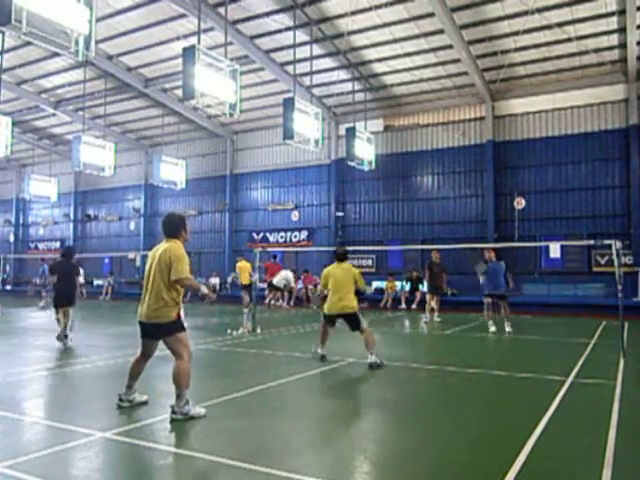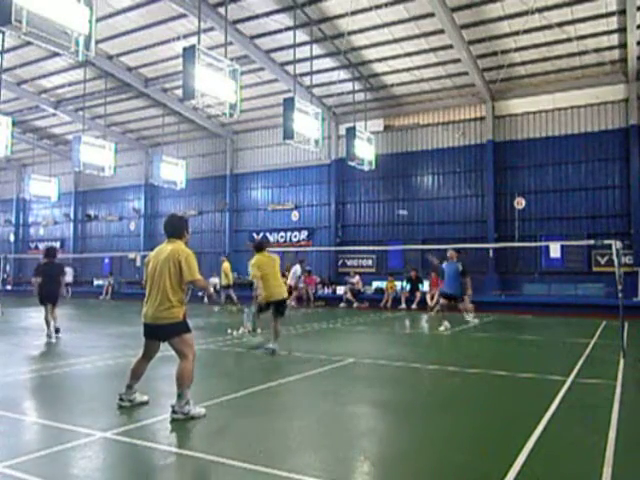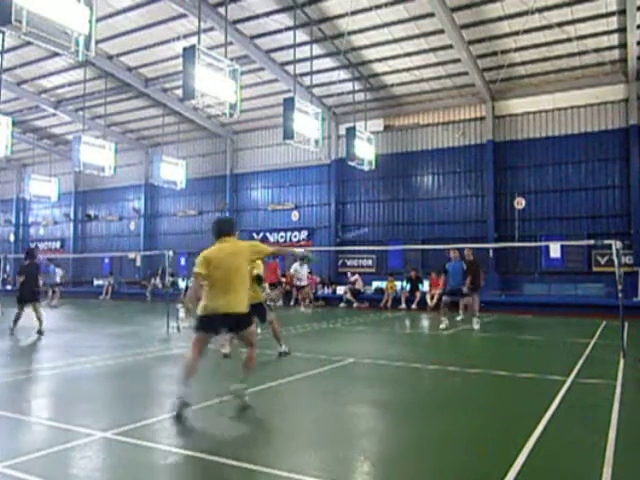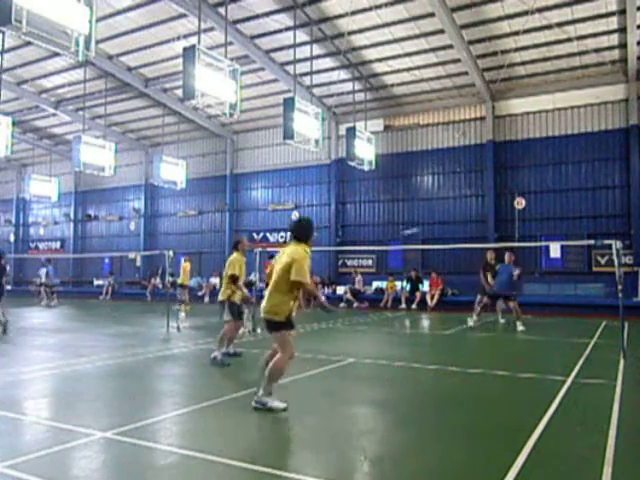
dt=0.7s
person 1, frame 1
left shoulder: (157, 249)
right shoulder: (176, 251)
right elbow: (183, 280)
right wrist: (202, 289)
left hip: (146, 313)
right hip: (166, 314)
left knee: (145, 355)
right knee: (183, 355)
left ankle: (127, 395)
right ankle: (181, 406)
person 1, frame 2
left shoulder: (155, 252)
right shoulder: (183, 252)
right elbow: (197, 283)
right wrist: (209, 289)
left hip: (150, 315)
right hip: (172, 315)
left knee: (147, 355)
right knee: (188, 356)
left ankle: (128, 395)
right ankle: (182, 406)
person 1, frame 3
left shoulder: (206, 255)
right shoulder: (246, 247)
left elbow: (197, 282)
right elbow: (274, 251)
left wrist: (192, 300)
right wrist: (291, 251)
left hip: (209, 310)
right hip: (237, 309)
left knee: (196, 352)
right knee: (251, 346)
left ankle: (184, 397)
right ankle: (241, 386)
person 1, frame 4
left shoulder: (287, 251)
right shoulder: (300, 256)
left elbow: (270, 275)
right elbow: (304, 285)
right wrist: (320, 299)
left hip: (273, 307)
right hip: (277, 310)
left knee: (281, 348)
right knee: (286, 353)
left ankle: (265, 379)
right ankle: (264, 397)
